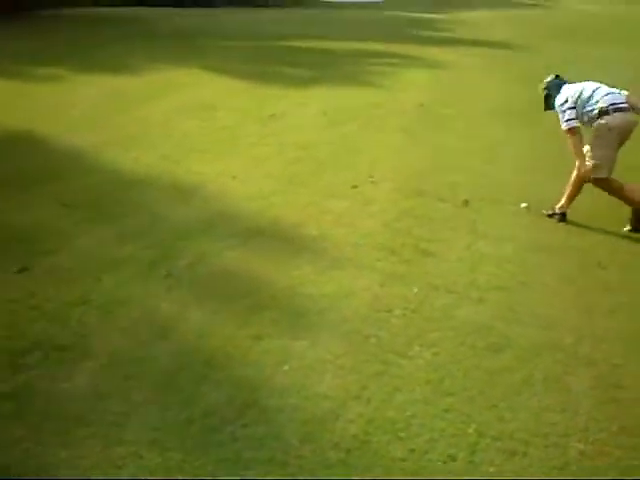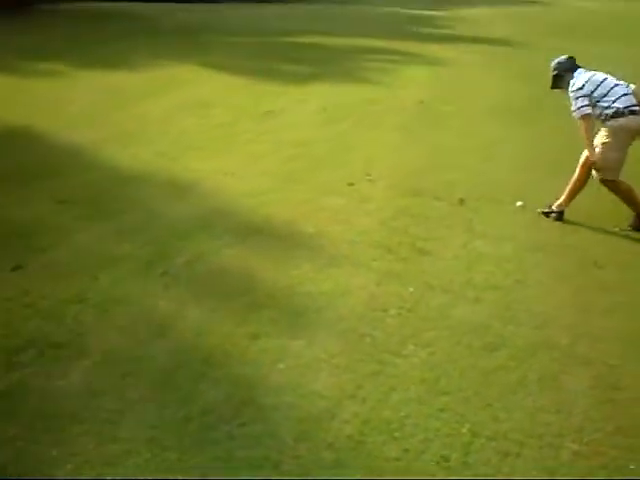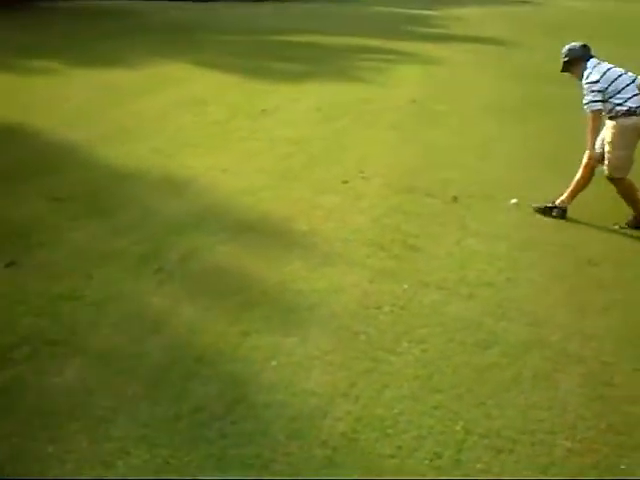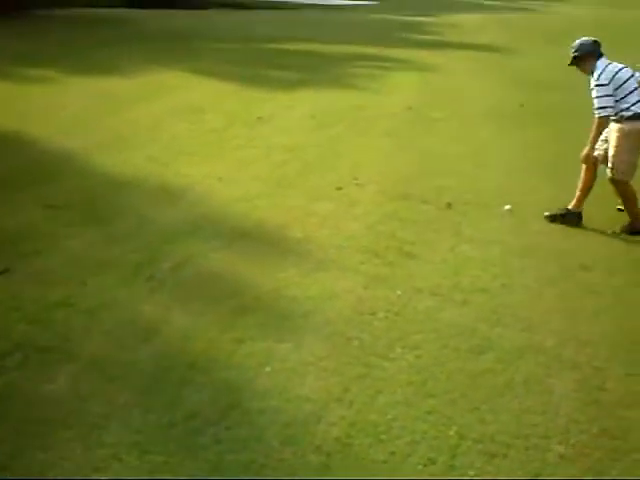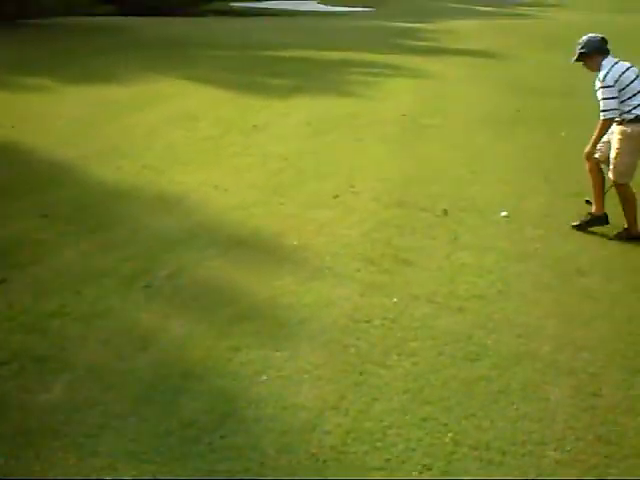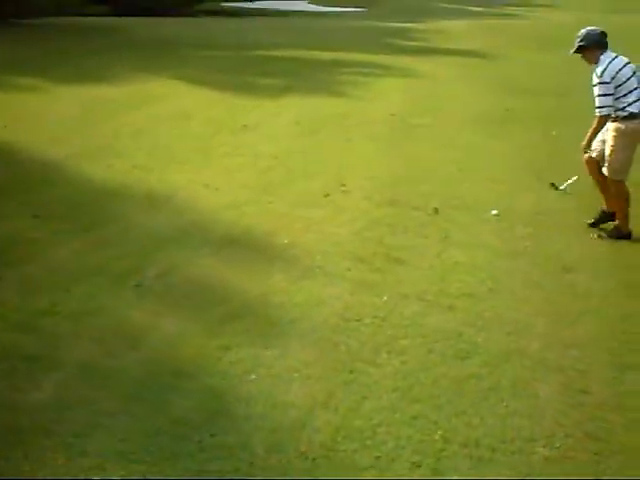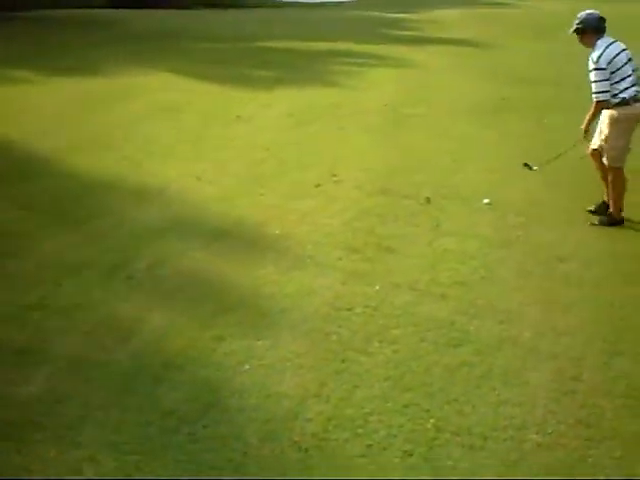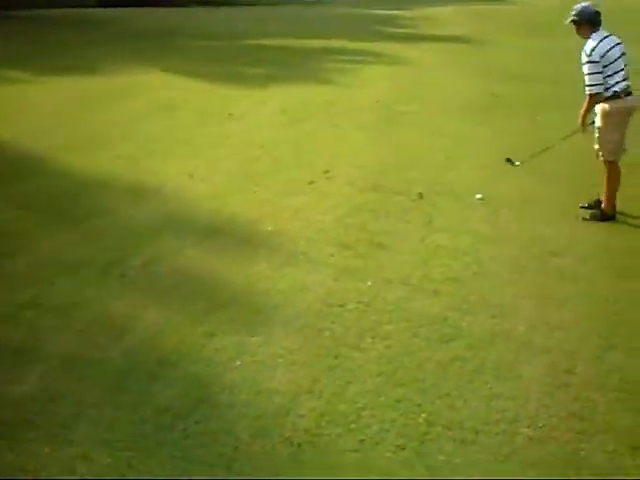
dt=0.1s
person 1, frame 1
left shoulder: (562, 98)
right shoulder: (587, 87)
left elbow: (573, 132)
right elbow: (626, 96)
left wrist: (582, 165)
left hip: (608, 121)
right hip: (626, 117)
left knee: (599, 178)
right knee: (585, 161)
right ankle: (562, 208)
person 1, frame 2
left shoulder: (576, 85)
right shoulder: (601, 78)
left elbow: (585, 119)
left wrist: (591, 151)
left hip: (618, 124)
left knee: (607, 177)
right knee: (585, 163)
right ankle: (559, 207)
person 1, frame 3
left shoulder: (591, 76)
right shoulder: (609, 69)
left elbow: (595, 114)
left wrist: (591, 147)
left knee: (615, 175)
right knee: (589, 161)
right ankle: (561, 204)
person 1, frame 4
left shoulder: (600, 77)
right shoulder: (617, 68)
left elbow: (602, 116)
left wrist: (590, 148)
left knee: (617, 178)
right knee: (589, 161)
right ankle: (574, 210)
person 1, frame 5
left shoulder: (606, 77)
left elbow: (607, 118)
left wrist: (591, 145)
left knee: (619, 180)
right knee: (592, 161)
right ankle: (598, 213)
person 1, frame 6
left shoulder: (601, 73)
right shoulder: (622, 61)
left elbow: (603, 114)
left wrist: (588, 139)
right hip: (622, 121)
left knee: (615, 177)
right knee: (591, 160)
left ankle: (622, 228)
right ankle: (610, 210)
person 1, frame 7
left shoulder: (597, 58)
right shoulder: (618, 46)
left elbow: (600, 100)
left wrist: (587, 123)
left hip: (620, 111)
right hip: (622, 107)
left knee: (613, 164)
right knee: (596, 152)
left ankle: (615, 214)
right ankle: (611, 200)
person 1, frame 8
left shoulder: (591, 50)
right shoulder: (612, 41)
left elbow: (594, 91)
right elbow: (618, 74)
left wrist: (583, 115)
left hip: (612, 105)
right hip: (623, 100)
left knee: (609, 158)
right knee: (604, 154)
left ankle: (607, 209)
right ankle: (606, 199)
